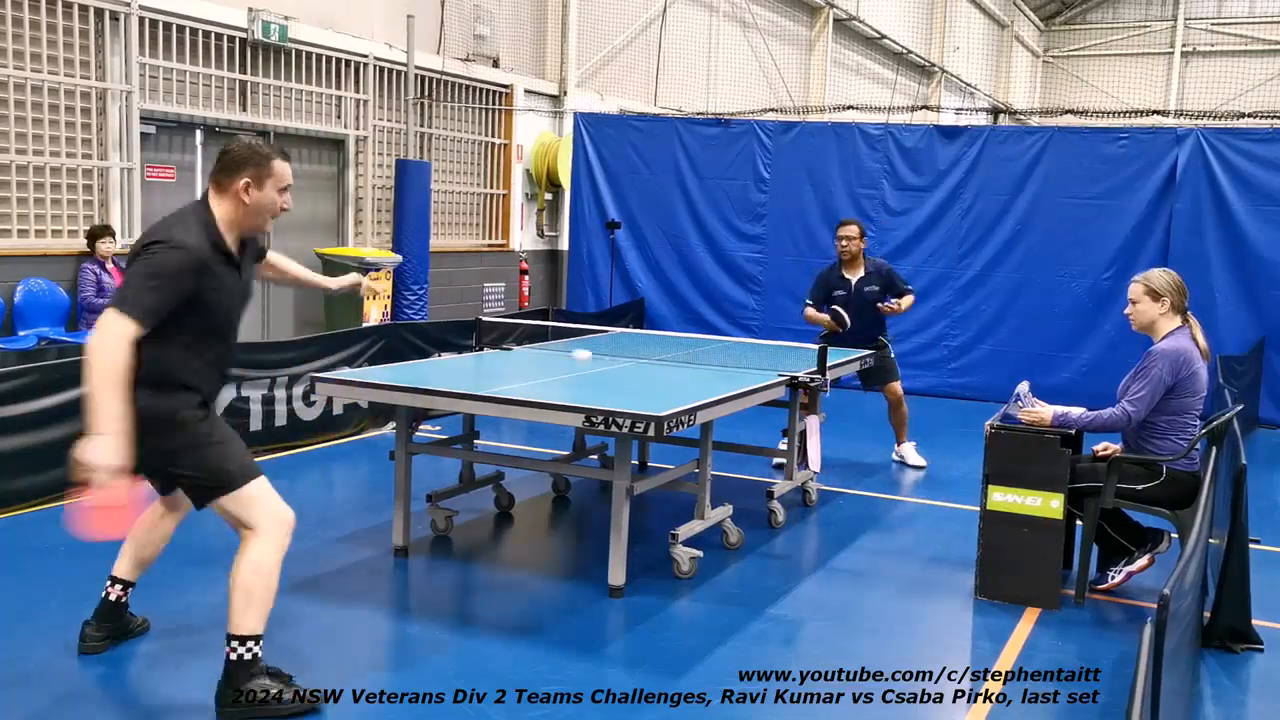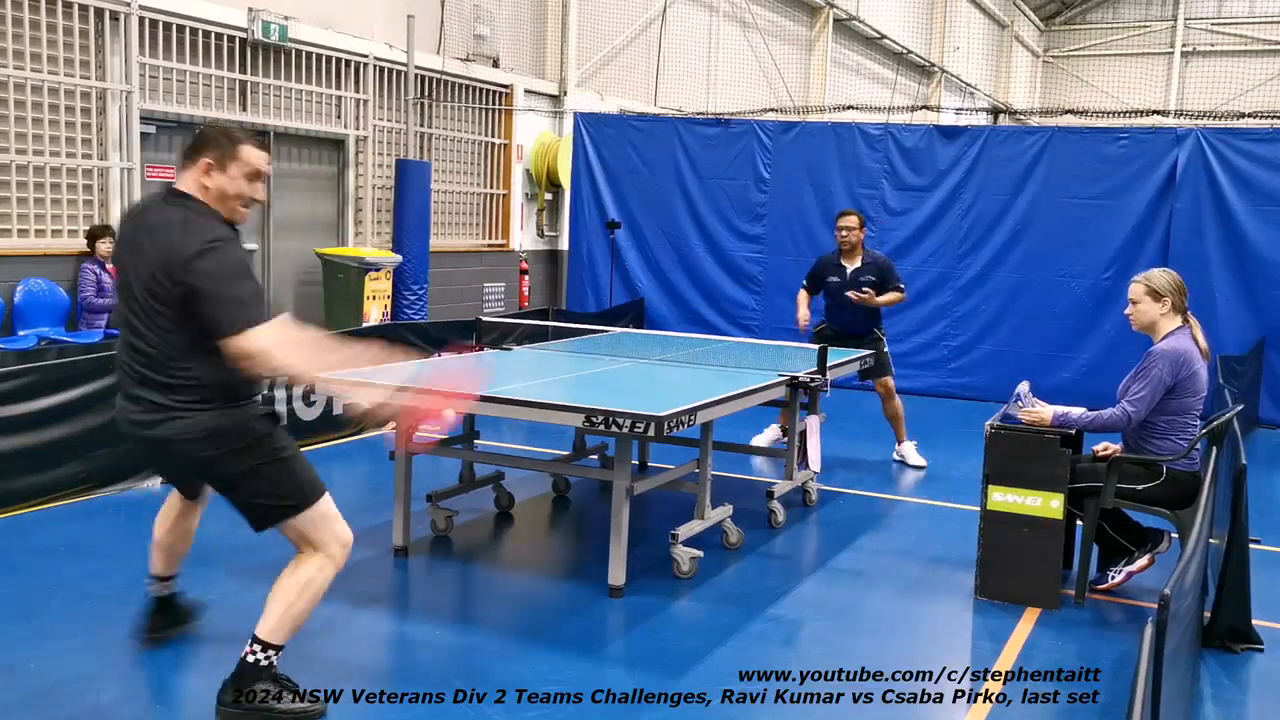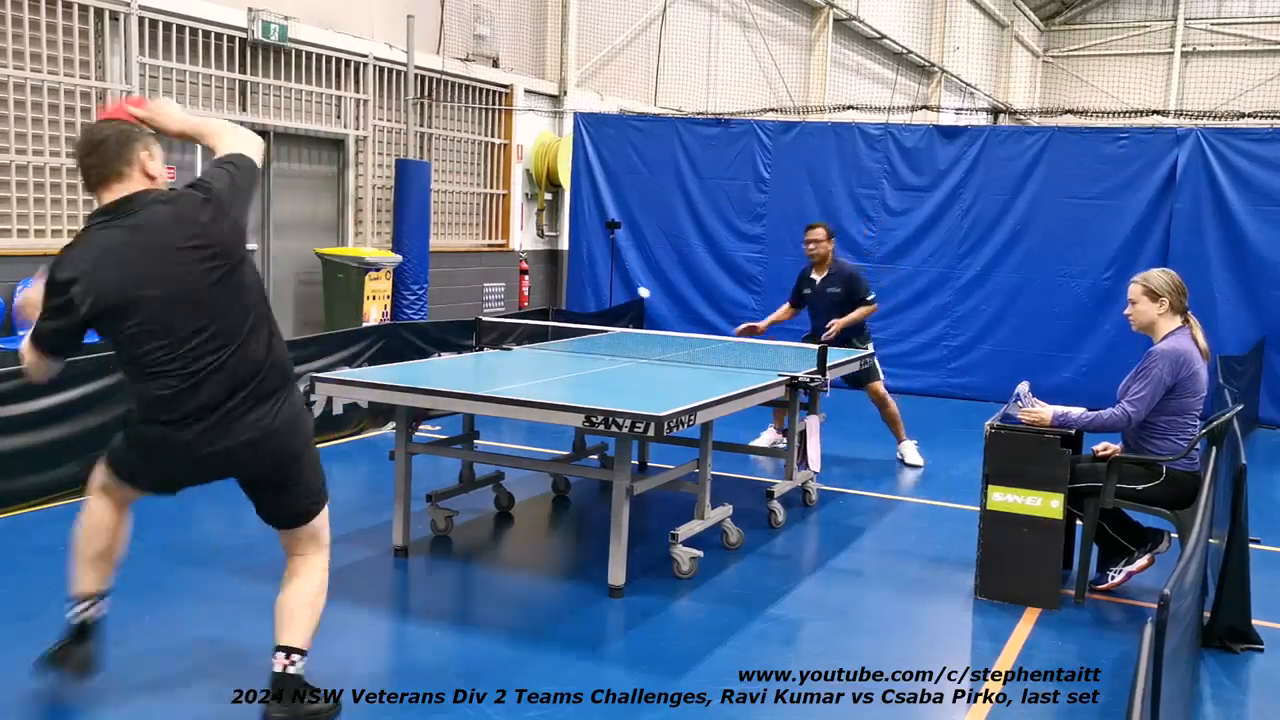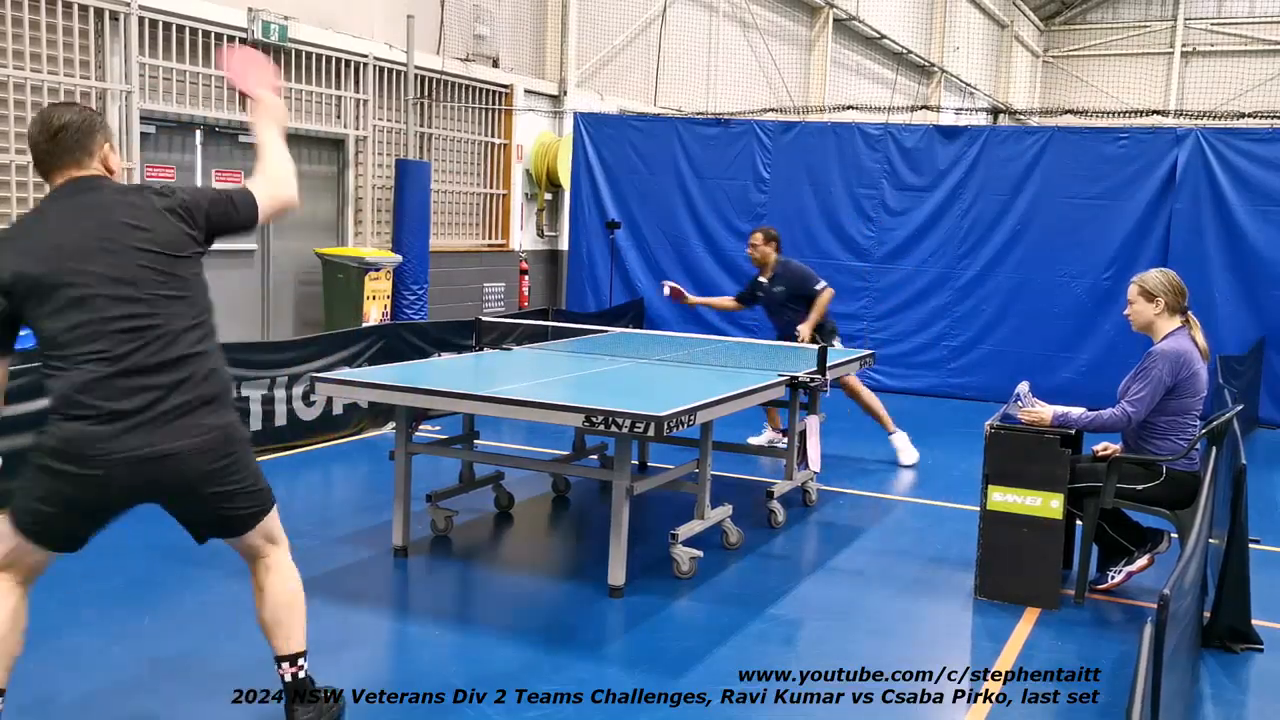
dt=0.2s
person 1, frame 1
left shoulder: (230, 233)
right shoulder: (186, 248)
left elbow: (262, 261)
right elbow: (109, 336)
left wrist: (329, 282)
right wrist: (109, 432)
left hip: (170, 402)
right hip: (163, 406)
left knee: (171, 502)
right knee: (270, 523)
left ankle: (108, 617)
person 1, frame 2
left shoulder: (145, 216)
right shoulder: (208, 247)
right elbow: (260, 348)
left hip: (149, 419)
right hip: (210, 427)
left knee: (188, 493)
right knee: (328, 543)
left ankle: (162, 604)
person 1, frame 3
left shoulder: (76, 267)
right shoulder: (207, 206)
left elbow: (39, 366)
right elbow: (244, 142)
left wrist: (36, 312)
right wrist: (173, 116)
left hip: (173, 437)
right hip: (273, 420)
left knee: (110, 485)
right knee: (310, 549)
left ankle: (82, 631)
person 1, frame 4
right shoulder: (170, 209)
right elbow: (278, 192)
right wrist: (267, 115)
left hip: (86, 450)
right hip: (200, 439)
right knee: (268, 547)
person 2, frame 1
left shoulder: (1167, 353)
right shoulder: (1177, 345)
left elbow: (1127, 415)
left wrist: (1058, 417)
right wrist: (1123, 446)
left hip: (1167, 475)
right hip: (1161, 462)
left knee: (1065, 480)
left ankle: (1142, 542)
right ankle: (1118, 556)
person 2, frame 2
left shoulder: (1168, 353)
right shoulder: (1177, 345)
left elbow: (1127, 415)
left wrist: (1058, 417)
right wrist: (1123, 446)
left hip: (1167, 475)
right hip: (1160, 463)
left knee: (1065, 480)
left ankle: (1142, 542)
right ankle: (1119, 556)
person 2, frame 3
left shoulder: (1168, 353)
right shoulder: (1177, 345)
left elbow: (1127, 416)
left wrist: (1058, 417)
right wrist: (1123, 446)
left hip: (1167, 476)
right hip: (1161, 463)
left knee: (1064, 480)
left ankle: (1142, 542)
right ankle: (1119, 556)
person 2, frame 4
left shoulder: (1167, 354)
right shoulder: (1177, 346)
left elbow: (1127, 416)
left wrist: (1058, 417)
right wrist: (1123, 446)
left hip: (1166, 476)
right hip: (1161, 464)
left knee: (1065, 480)
left ankle: (1141, 543)
right ankle: (1118, 556)
person 3, frame 1
left shoulder: (883, 271)
right shoulder: (827, 276)
left elbow: (909, 296)
right elbow: (809, 310)
left wrist: (900, 308)
right wrist: (821, 319)
left hip: (874, 345)
right hip: (835, 344)
left knee: (896, 394)
left ankle: (903, 447)
right ankle: (790, 443)
person 3, frame 2
left shoulder: (879, 262)
right shoulder: (823, 263)
left elbow: (899, 294)
right elbow: (806, 290)
left wrist: (875, 301)
right wrist: (803, 310)
left hip: (868, 336)
right hip: (829, 334)
left knee: (887, 388)
left ankle: (904, 445)
right ankle: (779, 429)
person 3, frame 3
left shoulder: (847, 273)
right shoulder: (805, 276)
left elbow: (871, 305)
right elbow: (792, 306)
left wrist: (843, 323)
right wrist: (765, 323)
left hip: (852, 342)
right hip: (818, 340)
left knee: (878, 392)
left ankle: (904, 444)
right ankle: (776, 433)
person 3, frame 4
left shoulder: (793, 272)
right shoulder: (758, 282)
left elbow: (827, 293)
right elbow: (736, 303)
left wrist: (809, 324)
right wrist: (696, 301)
left hip: (821, 339)
right hip: (790, 342)
left knee: (851, 386)
left ankle: (895, 436)
right ankle: (775, 432)
